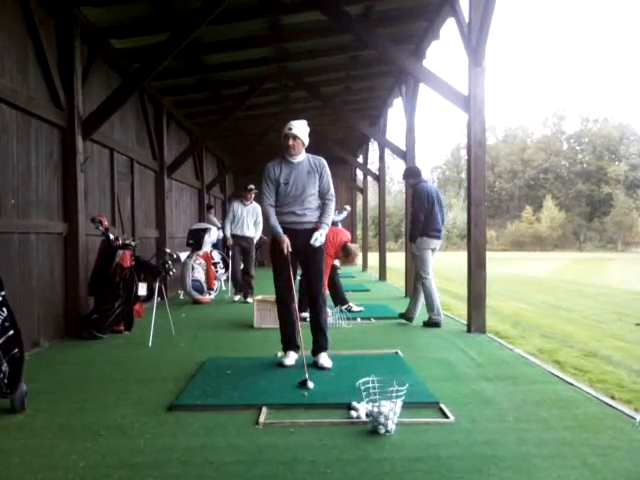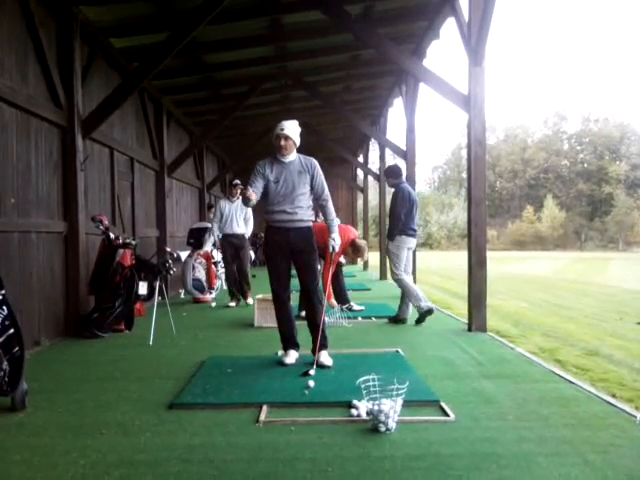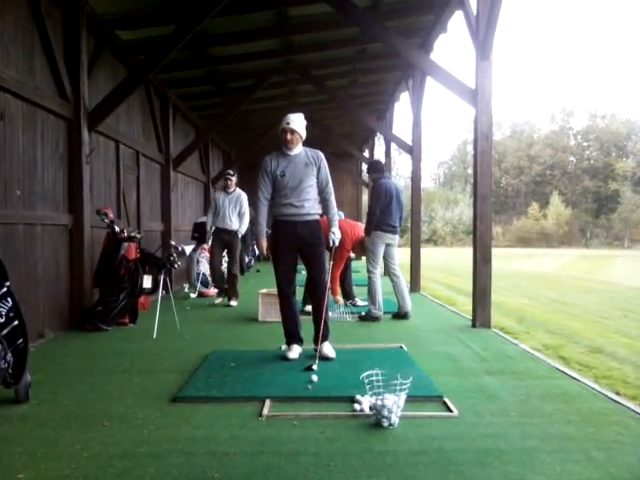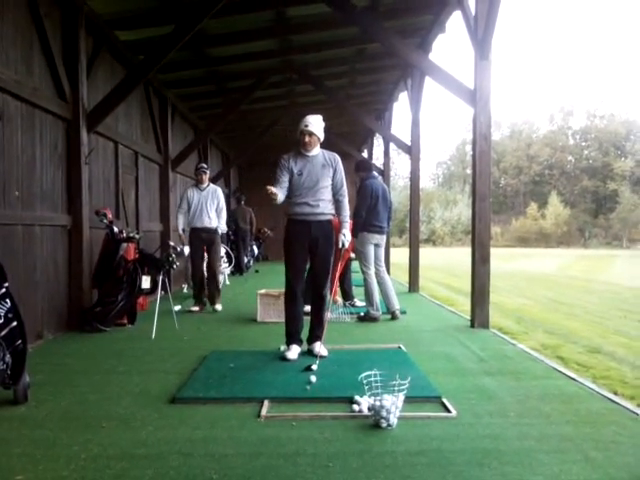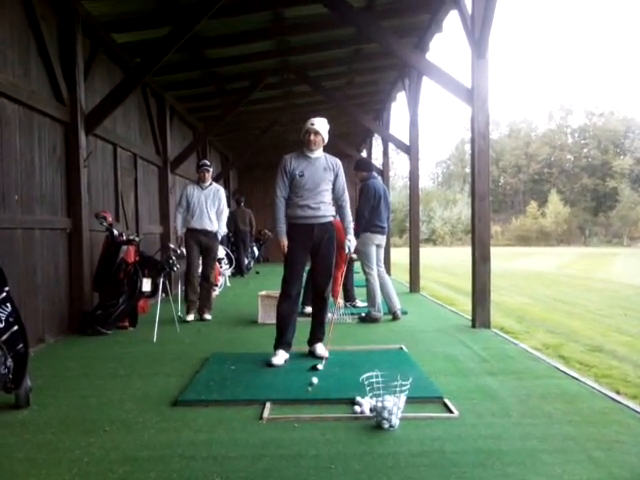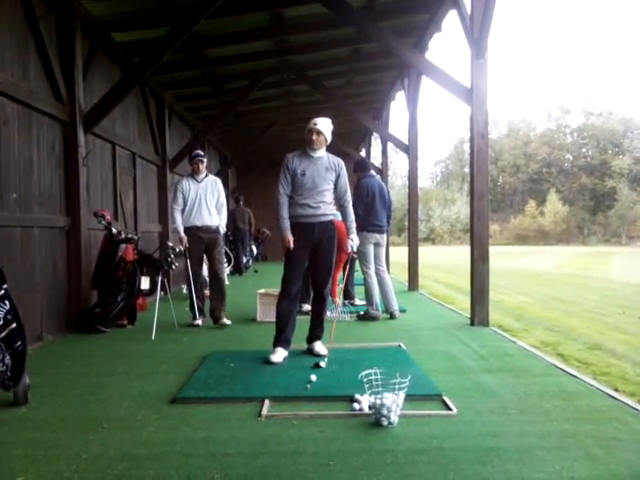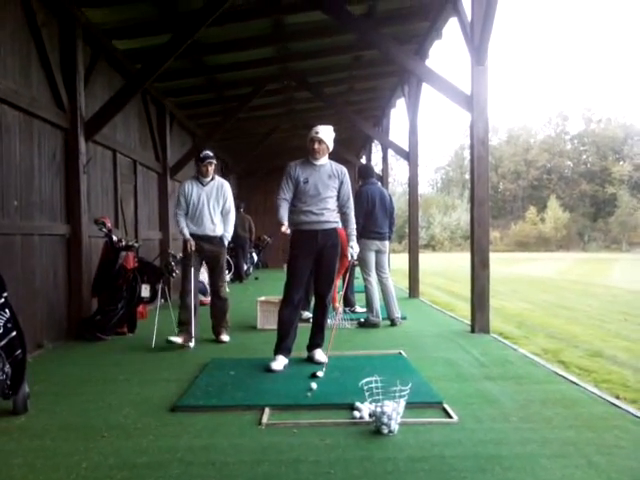
dt=0.7s
person 1, frame 1
left shoulder: (319, 164)
right shoulder: (273, 168)
left elbow: (329, 199)
right elbow: (267, 205)
left wrist: (323, 228)
right wrist: (280, 235)
left hip: (311, 235)
right hip: (283, 237)
left knee: (316, 294)
right knee: (284, 295)
left ankle: (320, 349)
right ankle: (290, 348)
person 1, frame 2
left shoulder: (310, 165)
right shoulder: (264, 167)
left elbow: (323, 198)
right elbow: (252, 192)
left wrist: (333, 230)
right wrist: (248, 197)
left hip: (303, 233)
right hip: (275, 235)
left knee: (312, 291)
right knee: (280, 294)
left ankle: (320, 348)
right ankle: (290, 347)
person 1, frame 3
left shoulder: (316, 158)
right shoulder: (270, 162)
left elbow: (327, 193)
right elbow: (263, 199)
left wrist: (334, 224)
right wrist: (261, 234)
left hip: (311, 227)
right hip: (282, 229)
left knee: (319, 283)
right knee: (285, 288)
left ankle: (322, 339)
right ankle: (293, 341)
person 1, frame 4
left shoulder: (333, 160)
right shoulder: (288, 160)
left elbow: (340, 195)
right elbow: (283, 188)
left wrist: (345, 226)
right wrist: (276, 192)
left hip: (323, 227)
right hip: (297, 226)
left knee: (321, 286)
right knee: (294, 285)
left ankle: (316, 339)
right ankle: (293, 341)
person 1, frame 5
left shoulder: (334, 164)
right shoulder: (289, 162)
left elbow: (342, 199)
right elbow: (280, 198)
left wrist: (349, 232)
right wrist: (281, 233)
left hip: (325, 229)
right hip: (298, 229)
left knee: (322, 288)
right knee: (290, 288)
left ankle: (316, 341)
right ankle: (282, 346)
person 1, frame 6
left shoulder: (336, 164)
right shoulder: (292, 160)
left elbow: (344, 199)
right elbow: (283, 196)
left wrist: (352, 231)
right wrist: (285, 230)
left hip: (326, 228)
right hip: (299, 228)
left knee: (321, 287)
right knee: (291, 287)
left ankle: (315, 339)
right ankle: (281, 344)
person 1, frame 7
left shoulder: (340, 171)
right shoulder: (295, 168)
left elbow: (347, 207)
right elbow: (283, 198)
left wrist: (352, 238)
right wrist: (284, 220)
left hip: (329, 236)
right hip: (302, 235)
left knee: (323, 294)
right knee: (293, 294)
left ankle: (316, 347)
right ankle: (282, 351)
person 2, frame 1
left shoulder: (420, 189)
right shoulder: (434, 189)
left elbow: (417, 217)
right elbow: (441, 215)
left wrist: (412, 238)
left hip: (423, 238)
right hip: (436, 237)
left knee: (426, 278)
right knee: (420, 276)
left ankle: (435, 317)
right ankle: (411, 312)
person 2, frame 2
left shoulder: (400, 190)
right shoulder: (408, 190)
left elbow: (398, 216)
left wrist: (391, 236)
left hip: (401, 237)
right hip: (410, 237)
left knee: (398, 275)
right knee: (406, 275)
left ankle: (424, 305)
right ankle: (403, 314)
person 2, frame 3
left shoulder: (379, 185)
right shoulder: (395, 186)
left elbow: (374, 211)
right elbow: (401, 211)
left wrist: (368, 231)
right wrist: (397, 228)
left hip: (379, 233)
right hip: (393, 234)
left knee: (374, 272)
right knee: (394, 270)
left ankle: (375, 312)
right ankle: (405, 308)
person 2, frame 4
left shoulder: (366, 185)
right shoulder: (383, 186)
left elbow: (360, 212)
right elbow: (389, 211)
left wrist: (354, 233)
left hip: (367, 233)
right hip: (381, 233)
left knee: (368, 272)
right knee: (381, 270)
left ankle: (374, 312)
right ankle: (394, 308)
person 2, frame 5
left shoulder: (368, 185)
right shoulder: (381, 185)
left elbow: (362, 213)
right elbow: (387, 211)
left wrist: (357, 235)
left hip: (368, 234)
right hip: (381, 234)
left knee: (371, 273)
right knee: (380, 271)
left ankle: (375, 313)
right ankle: (395, 308)
person 2, frame 6
left shoulder: (362, 184)
right shoulder: (382, 184)
left elbow: (358, 211)
right elbow: (389, 210)
left hip: (366, 232)
right hip: (381, 232)
left knee: (369, 272)
right knee: (382, 270)
left ankle: (373, 311)
right ankle: (393, 309)
person 2, frame 7
left shoulder: (363, 192)
right shoulder: (385, 192)
left elbow: (358, 219)
right elbow: (392, 217)
left hip: (367, 240)
right hip: (383, 240)
left knee: (369, 279)
right knee: (385, 277)
left ankle: (374, 318)
right ankle: (395, 315)
person 3, frame 1
left shoulder: (256, 207)
right shoulder: (234, 205)
left elbow: (259, 225)
right elbow: (228, 221)
left wrist: (255, 239)
right wrist: (228, 236)
left hip: (249, 240)
right hip: (235, 238)
left knee: (249, 269)
right knee: (235, 266)
left ankle: (248, 294)
right ankle: (238, 290)
person 3, frame 2
left shoulder: (244, 203)
right shoulder: (222, 203)
left elbow: (249, 220)
right elbow: (216, 221)
left wrist: (246, 235)
right wrist: (217, 237)
left hip: (241, 237)
right hip: (226, 238)
left knee: (244, 267)
right knee: (230, 269)
left ankle: (246, 294)
right ankle: (234, 297)
person 3, frame 3
left shoulder: (241, 196)
right shoulder: (217, 194)
left elbow: (245, 217)
right elbow: (211, 213)
left wrist: (239, 233)
right wrist: (208, 229)
left hip: (233, 234)
right hip: (219, 233)
left knee: (233, 266)
right knee: (214, 263)
left ankle: (233, 296)
right ankle: (222, 290)
person 3, frame 4
left shoulder: (216, 191)
right shoulder: (189, 192)
left elbow: (222, 212)
right elbow: (182, 212)
left wrist: (219, 230)
right wrist: (181, 231)
left hip: (212, 232)
right hip: (195, 233)
left knee: (213, 266)
right knee: (196, 268)
left ankle: (215, 299)
right ankle: (199, 301)
person 3, frame 5
left shoulder: (218, 190)
right shoulder: (189, 189)
left elbow: (223, 214)
right elbow: (180, 211)
left wrist: (219, 234)
right wrist: (179, 232)
left hip: (211, 235)
right hip: (192, 234)
left knee: (208, 274)
right knee: (192, 271)
left ankle: (205, 309)
right ankle: (191, 309)
person 3, frame 6
left shoulder: (215, 182)
right shoulder: (183, 184)
left elbow: (222, 207)
right elbow: (177, 209)
left wrist: (220, 229)
right wrist: (181, 233)
left hip: (213, 231)
right hip: (192, 232)
left knee: (217, 272)
right knee: (195, 274)
left ankle: (219, 314)
right ankle: (198, 314)
person 3, frame 7
left shoulder: (223, 186)
right shoulder: (187, 186)
left elbow: (229, 214)
right elbow: (180, 213)
left wrist: (225, 240)
right wrist: (186, 236)
left hip: (216, 241)
right hip: (193, 241)
left knee: (218, 287)
right knee: (188, 285)
left ankle: (221, 329)
right ankle: (185, 332)
